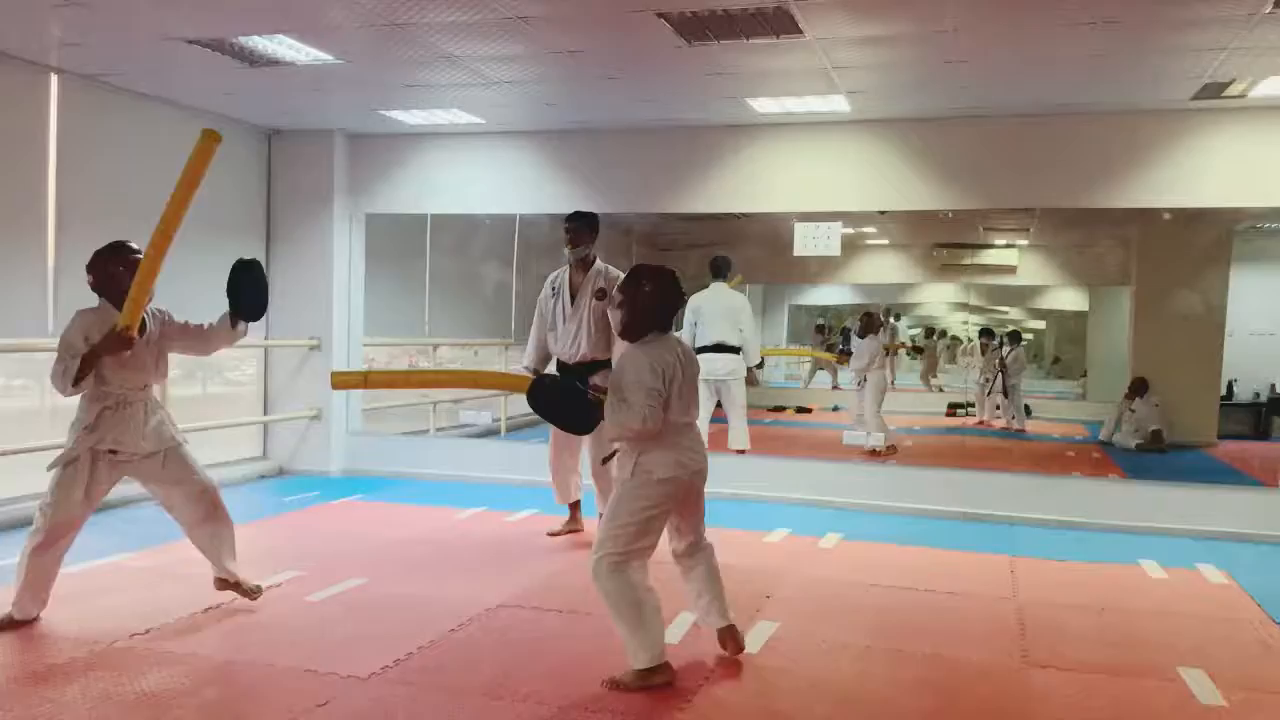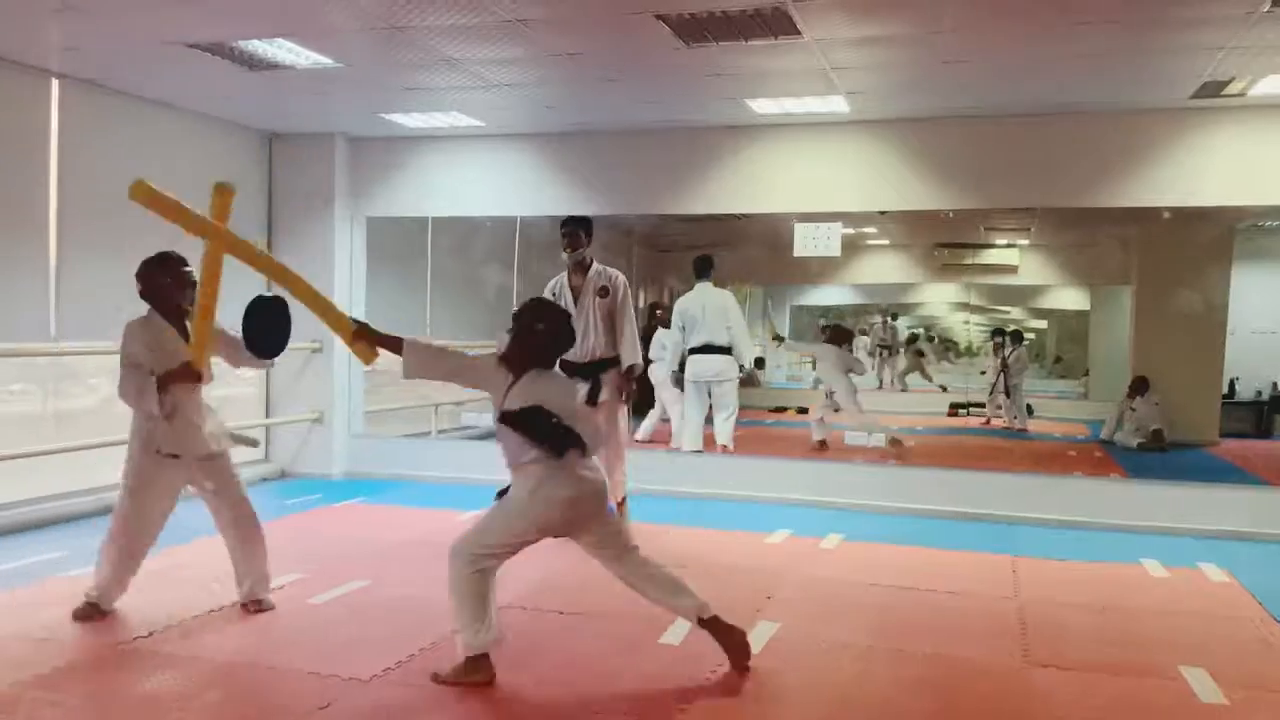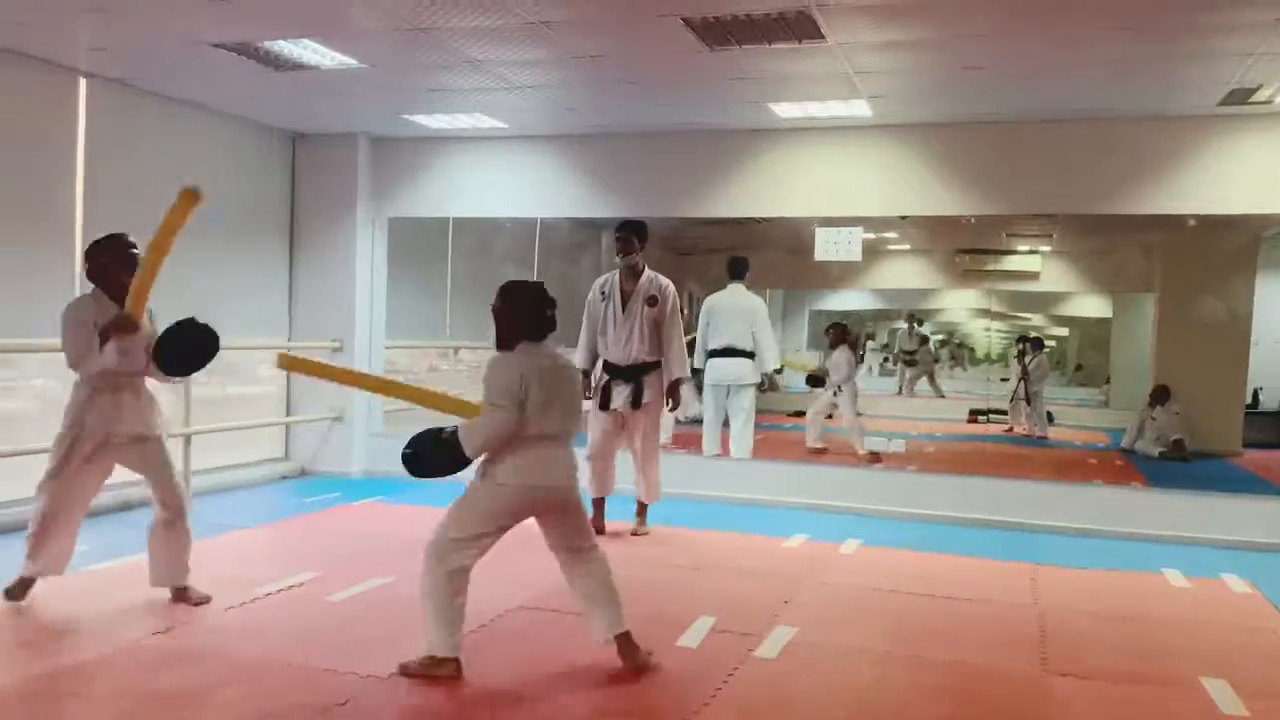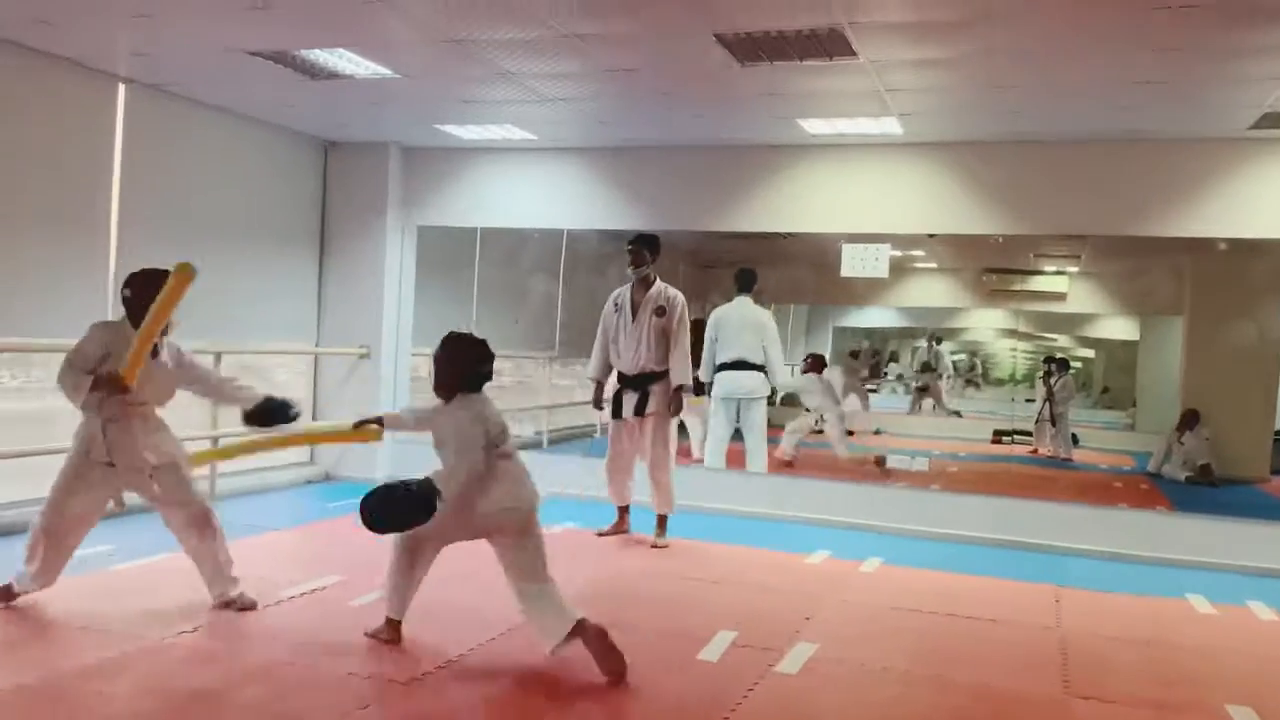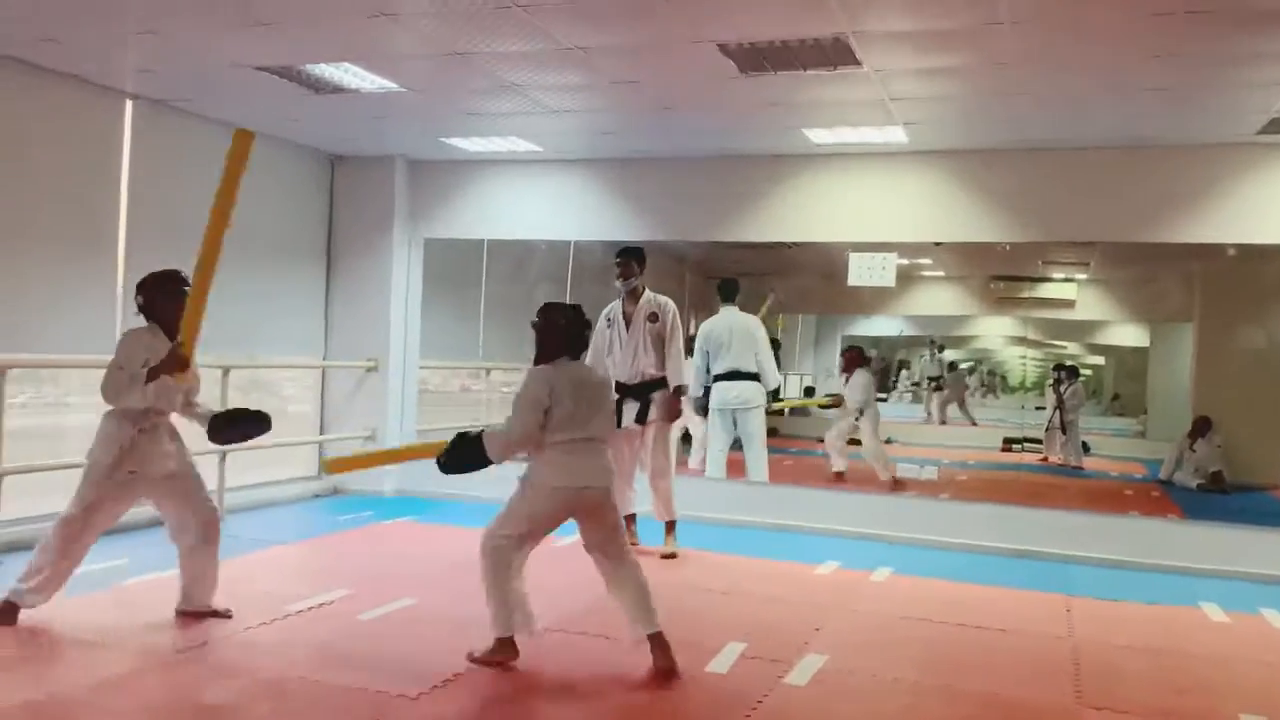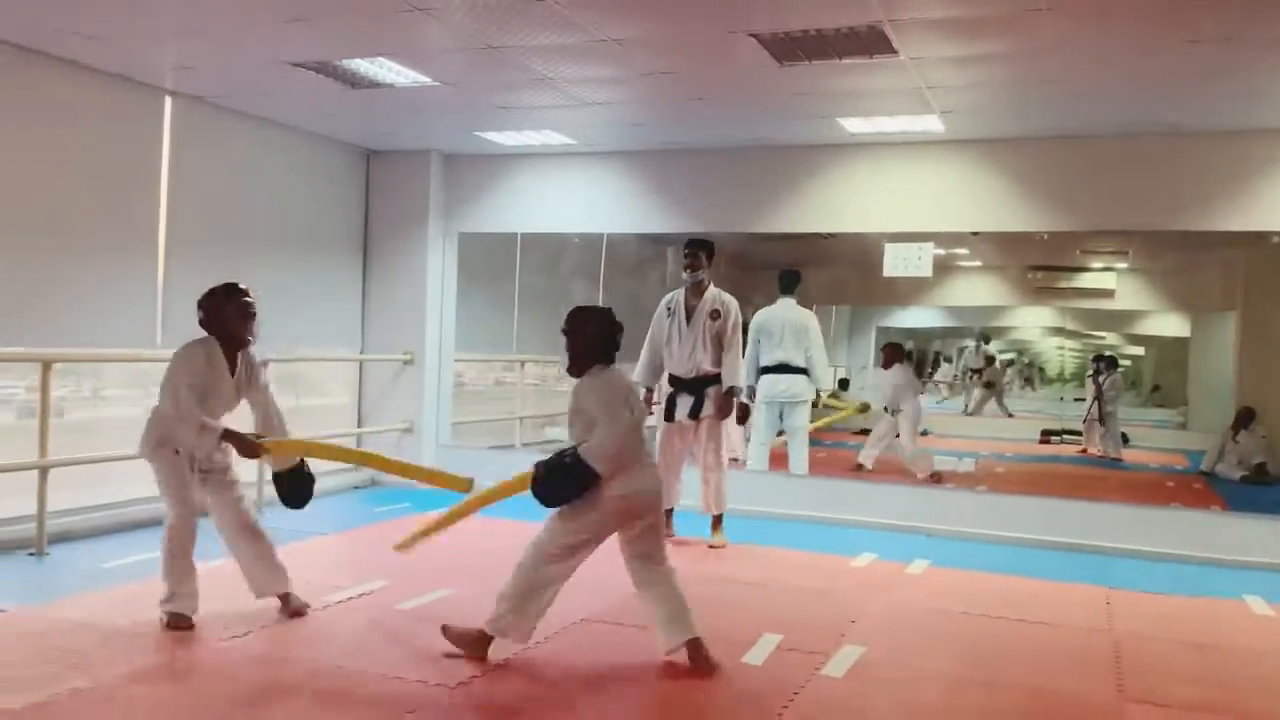
dt=0.3s
person 1, frame 1
left shoulder: (642, 358)
right shoulder: (679, 350)
left elbow: (636, 421)
left hip: (654, 471)
right hip: (690, 463)
left knee: (614, 568)
right knee: (692, 548)
left ankle: (653, 665)
right ankle: (726, 628)
person 1, frame 2
left shoulder: (544, 388)
right shoulder: (508, 374)
left elbow: (591, 433)
right elbow: (453, 362)
left wrist: (563, 437)
right wrist: (382, 340)
left hip: (551, 492)
right hip: (586, 490)
left knee: (469, 556)
right knee: (630, 562)
left ankle: (476, 660)
right ankle: (715, 626)
person 1, frame 3
left shoulder: (505, 364)
right shoulder: (567, 369)
left elbow: (496, 424)
left wrist: (459, 440)
left hip: (508, 479)
right hip: (559, 478)
left knee: (445, 553)
right knee: (584, 558)
left ankle: (443, 656)
right ankle: (626, 646)
person 1, frame 4
left shoulder: (460, 414)
right shoulder: (465, 408)
left elbow: (467, 466)
right elbow: (429, 416)
right wrist: (383, 420)
left hip: (478, 502)
right hip: (520, 502)
left knee: (412, 543)
right knee: (535, 586)
left ankle: (392, 625)
right ankle: (584, 630)
person 1, frame 5
left shoulder: (543, 378)
right shoulder: (599, 382)
left elbow: (521, 431)
left wrist: (480, 444)
left hip: (555, 482)
right hip: (597, 483)
left knee: (498, 545)
right knee: (620, 563)
left ankle: (504, 642)
right ankle: (659, 648)
person 1, frame 6
left shoulder: (596, 387)
right shoulder: (617, 383)
left elbow: (621, 437)
left wrist: (579, 463)
left hip: (611, 491)
right hip: (646, 490)
left knee: (546, 557)
right knee: (653, 569)
left ankle: (483, 637)
right ankle: (694, 648)
person 2, frame 1
left shoulder: (157, 321)
right shoulder: (88, 323)
left elbow: (205, 341)
right elbow: (63, 381)
left wrist: (238, 317)
right wrist: (96, 352)
left hip: (151, 427)
right hip: (102, 431)
left knee: (202, 498)
right knee: (58, 517)
left ankle: (227, 572)
person 2, frame 2
right shoulder: (140, 332)
left elbow: (242, 354)
right elbow: (132, 393)
right wrist: (172, 378)
left hip: (200, 432)
right hip: (157, 436)
left knee: (239, 515)
right knee: (134, 521)
left ankle: (253, 590)
right ankle: (100, 597)
person 2, frame 3
left shoulder: (141, 316)
right shoulder: (82, 309)
left elbow: (158, 364)
right elbow: (78, 356)
right wrist: (111, 332)
left hip: (138, 415)
right hip: (93, 416)
left knee: (171, 497)
right knee: (62, 495)
left ankle: (176, 580)
right ankle: (34, 570)
person 2, frame 4
left shoulder: (170, 352)
right shoulder: (104, 334)
left elbow: (209, 382)
right elbow: (69, 375)
left wrist: (258, 402)
right wrist: (99, 385)
left hip: (150, 443)
right hip: (101, 440)
left knee: (195, 515)
right knee: (61, 514)
left ankle: (227, 591)
person 2, frame 5
left shoulder: (180, 352)
right shoulder: (138, 341)
right elbow: (113, 392)
left wrist: (212, 418)
right wrist: (158, 372)
left hip: (163, 447)
right hip: (124, 444)
left knee: (203, 520)
right knee: (81, 523)
left ankle: (196, 600)
person 2, frame 6
left shoulder: (247, 362)
right shoulder: (192, 357)
left elbow: (266, 410)
right elbow: (181, 415)
right wrist: (234, 438)
left hip: (211, 445)
right hip: (168, 442)
left knee: (238, 520)
right knee: (184, 515)
left ankle: (280, 589)
right ankle: (177, 606)
person 3, frame 1
left shoulder: (613, 280)
right shoulder: (554, 281)
right elbow: (542, 329)
right wrist: (534, 374)
left hip: (598, 379)
right hip: (565, 378)
left knee: (600, 456)
right knee: (561, 453)
right ankle: (574, 517)
person 3, frame 2
left shoulder: (613, 280)
right shoulder: (555, 287)
left elbow: (626, 328)
left wrist: (630, 374)
left hip: (606, 377)
right hip: (570, 378)
left knee: (611, 448)
left ankle: (621, 510)
person 3, frame 3
left shoulder: (661, 288)
right shoulder: (601, 286)
left elbow: (672, 336)
right elbow: (590, 332)
left wrist: (674, 381)
right wrist: (585, 374)
left hip: (646, 380)
right hip: (610, 379)
left knee: (646, 452)
right knee: (599, 449)
left ankle: (641, 515)
right ankle: (597, 515)
person 3, frame 4
left shoulder: (671, 299)
right shoulder: (617, 298)
left elbow: (680, 346)
right elbow: (604, 342)
left wrist: (678, 389)
right wrist: (598, 384)
left hip: (656, 390)
right hip: (624, 389)
left knee: (659, 461)
right knee: (617, 459)
left ankle: (661, 527)
right ankle: (622, 519)
person 3, frame 5
left shoulder: (662, 306)
right shoulder: (609, 313)
left elbow: (674, 352)
right elbow: (597, 357)
left wrist: (676, 394)
left hip: (656, 397)
right hip: (624, 399)
left knee: (659, 468)
right knee: (620, 468)
left ankle: (670, 533)
right ankle: (630, 530)
person 3, frame 6
left shoulder: (725, 303)
right shoulder: (669, 302)
left elbow: (732, 351)
right elbow: (654, 345)
left wrist: (729, 393)
right wrist: (648, 389)
left hip: (709, 393)
right hip: (678, 393)
left knee: (712, 462)
right knee: (666, 461)
left ankle: (717, 526)
right ankle: (666, 523)
person 4, frame 1
left shoulder: (696, 300)
right shoulder: (739, 299)
left elbow: (687, 335)
right elbow: (748, 334)
right wrist: (750, 362)
left hip: (705, 360)
right hip: (731, 360)
left knee: (700, 412)
right knee: (736, 411)
right ankle: (739, 450)
person 4, frame 2
left shoulder: (683, 302)
right shoulder: (726, 297)
left elbow: (676, 338)
right elbow: (738, 331)
right wrist: (742, 361)
left hip: (696, 362)
right hip: (722, 360)
left knee: (693, 413)
right knee: (727, 410)
left ankle: (691, 453)
right ankle: (722, 445)
person 4, frame 3
left shoulder: (711, 301)
right shoulder: (755, 302)
left elbow: (701, 337)
right elbow: (763, 338)
left wrist: (700, 366)
right wrist: (766, 370)
left hip: (716, 364)
right hip: (743, 365)
left knee: (712, 418)
right knee: (742, 419)
person 4, frame 4
left shoulder: (718, 314)
right shoulder: (764, 315)
left elbow: (708, 350)
right elbow: (773, 351)
left wrist: (707, 378)
right wrist: (773, 382)
left hip: (725, 378)
right hip: (754, 379)
left knee: (718, 433)
right knee: (755, 435)
person 4, frame 5
left shoulder: (707, 326)
right shoulder: (753, 322)
left elbow: (699, 364)
right elbow: (765, 358)
right wrist: (769, 388)
left hip: (721, 390)
right hip: (749, 389)
left knee: (717, 446)
right knee: (755, 446)
person 4, frame 6
left shoulder: (761, 316)
right shoulder: (807, 317)
left elbow: (751, 353)
right elbow: (815, 354)
left wrist: (750, 383)
right wrist: (819, 386)
left hip: (769, 382)
right hip: (798, 383)
left knee: (760, 439)
right knee: (798, 441)
